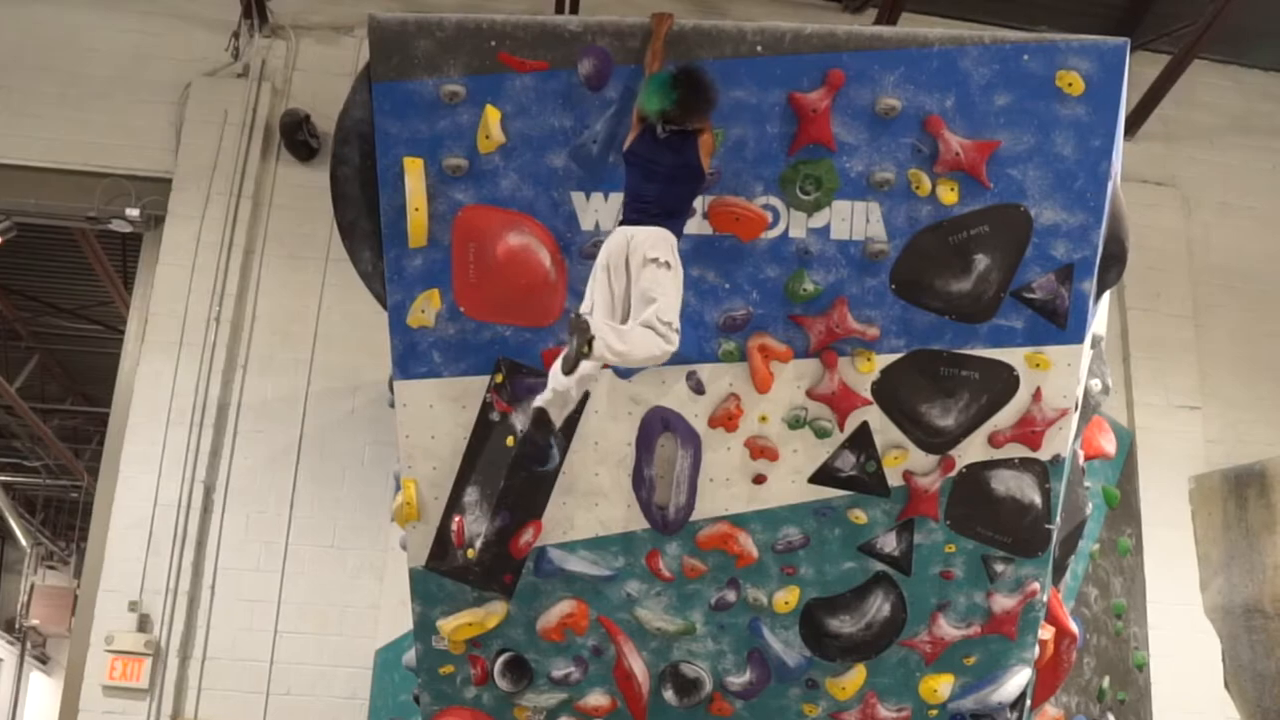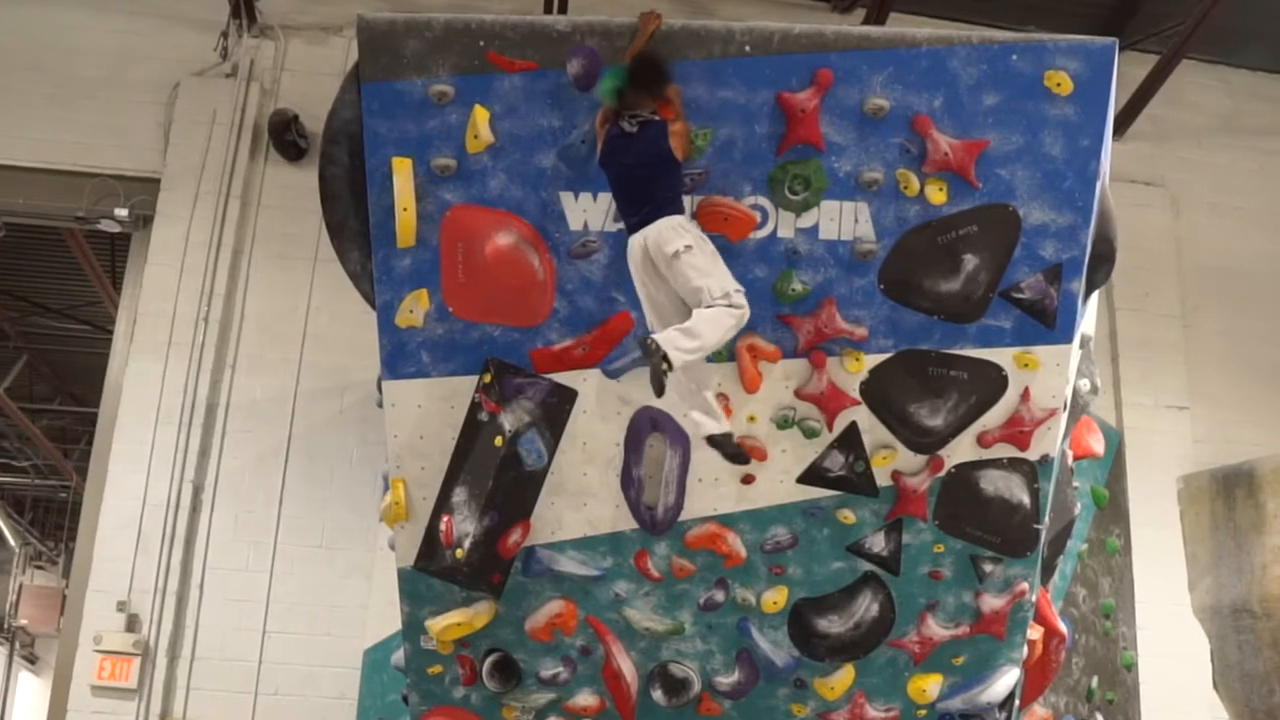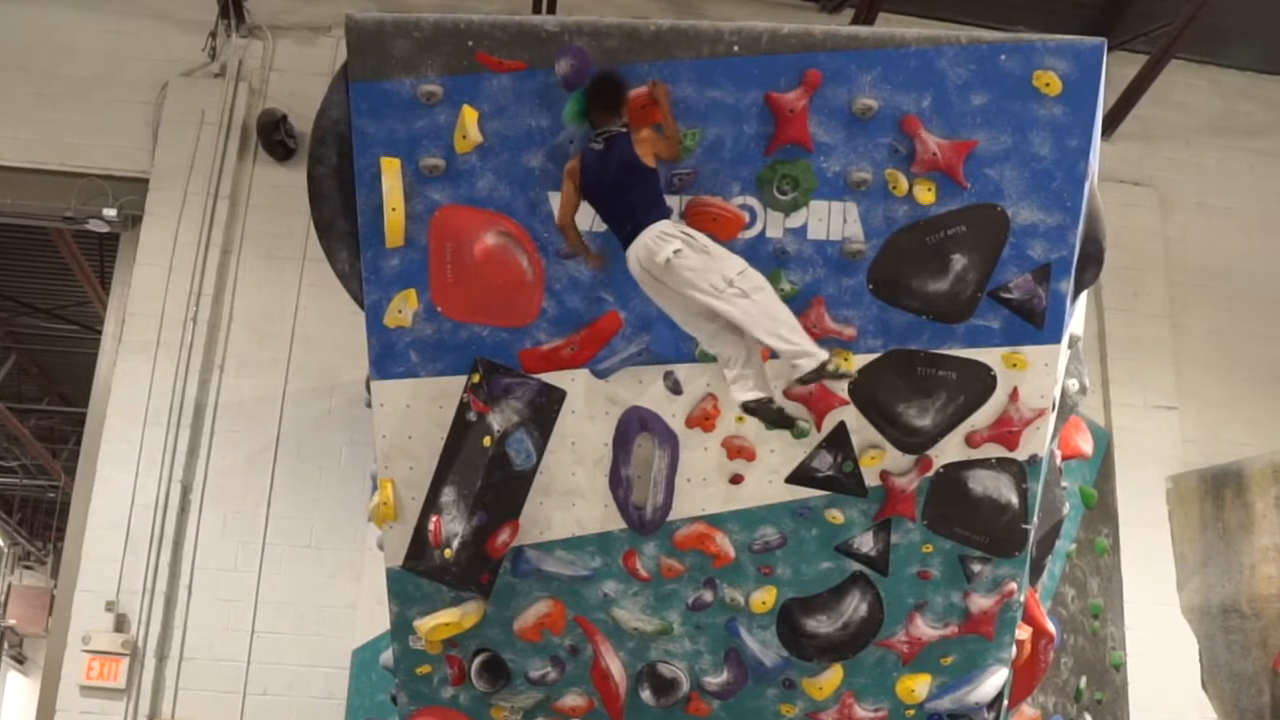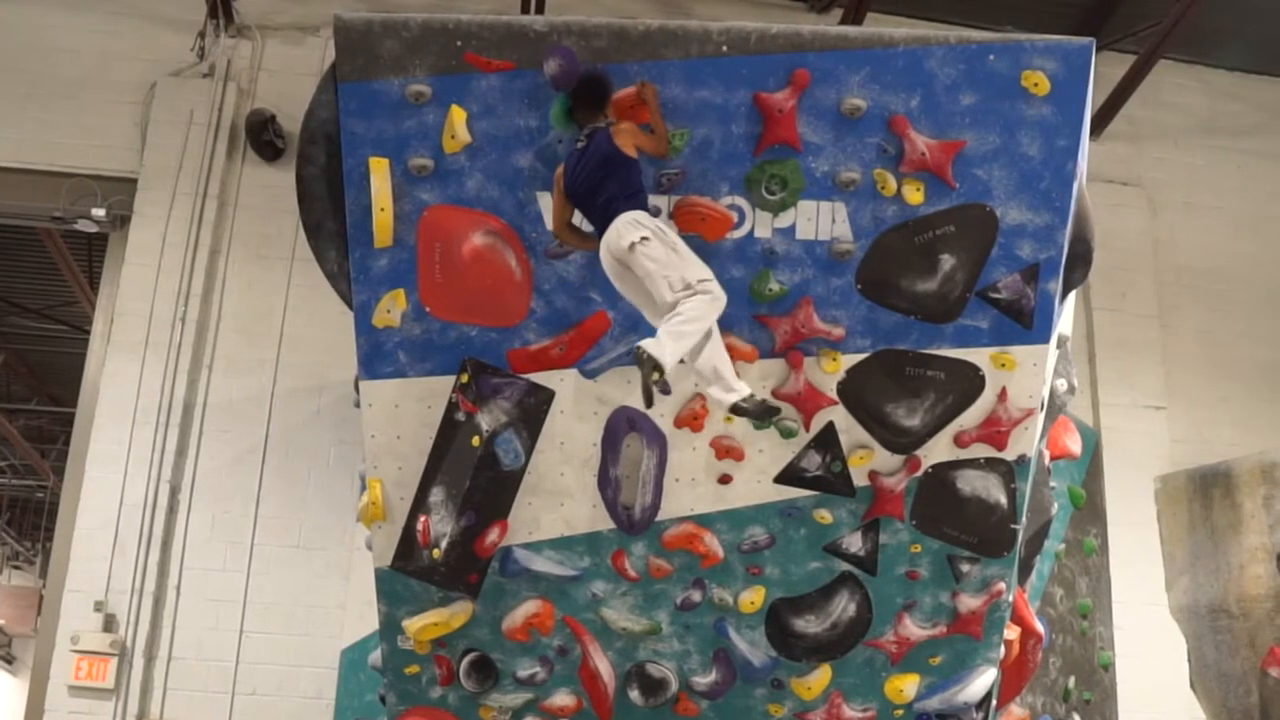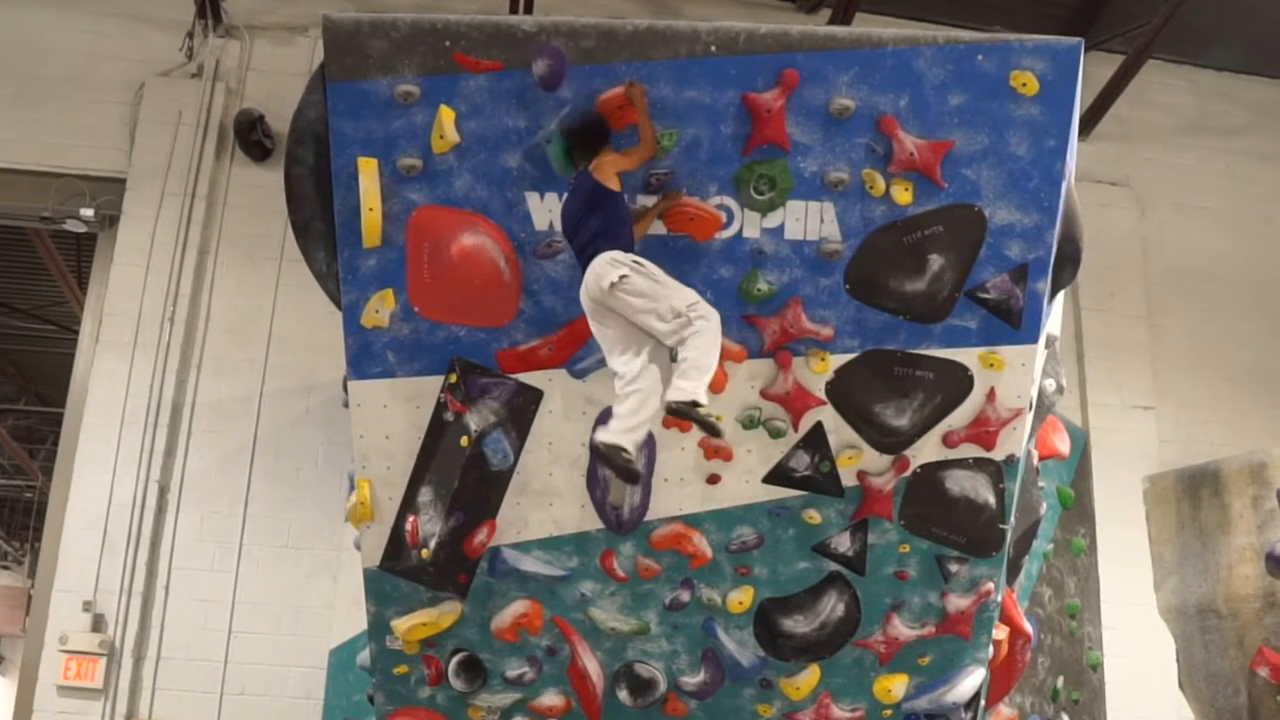
dt=0.7s
person 1, frame 1
left shoulder: (640, 131)
right shoulder: (703, 142)
left elbow: (649, 79)
left wrist: (658, 34)
right wrist: (697, 115)
left hip: (619, 239)
right hip: (658, 242)
left knee: (597, 334)
right knee: (658, 338)
left ankle: (549, 406)
right ankle: (592, 334)
person 1, frame 2
left shoulder: (605, 131)
right shoulder: (673, 131)
left elbow: (615, 83)
left wrist: (641, 37)
right wrist: (676, 107)
left hip: (636, 243)
right hip: (671, 231)
left knee: (680, 337)
right knee: (730, 307)
left ankle: (714, 427)
right ankle: (664, 350)
person 1, frame 3
left shoulder: (576, 167)
right shoulder: (641, 139)
left elbow: (565, 223)
right elbow: (673, 149)
left wrist: (588, 254)
right wrist: (664, 105)
left hip: (638, 257)
right hip: (664, 238)
left knee: (720, 328)
right knee: (748, 287)
left ankle: (753, 393)
right ankle: (810, 360)
person 1, frame 4
left shoulder: (565, 171)
right shoulder: (622, 132)
left elbow: (562, 230)
right elbow: (662, 147)
right wrist: (652, 105)
left hip: (611, 252)
right hip: (637, 228)
left knee: (685, 314)
right knee: (705, 294)
left ankle: (735, 396)
right ankle: (656, 355)
person 1, frame 5
left shoulder: (572, 207)
right shoulder: (601, 165)
right elbow: (648, 148)
left wrist: (660, 206)
right wrist: (641, 107)
left hip: (592, 285)
right hip: (616, 269)
left knee: (639, 371)
right knee: (701, 319)
left ankle: (617, 440)
right ankle: (686, 396)
